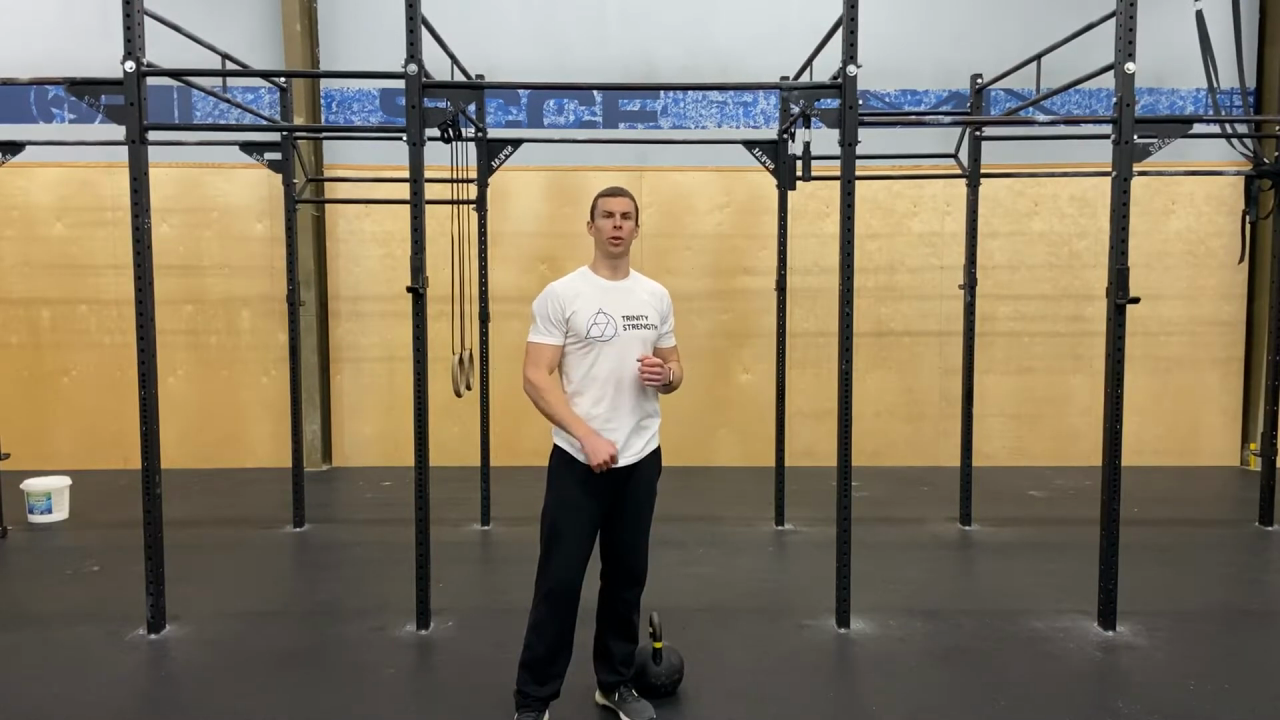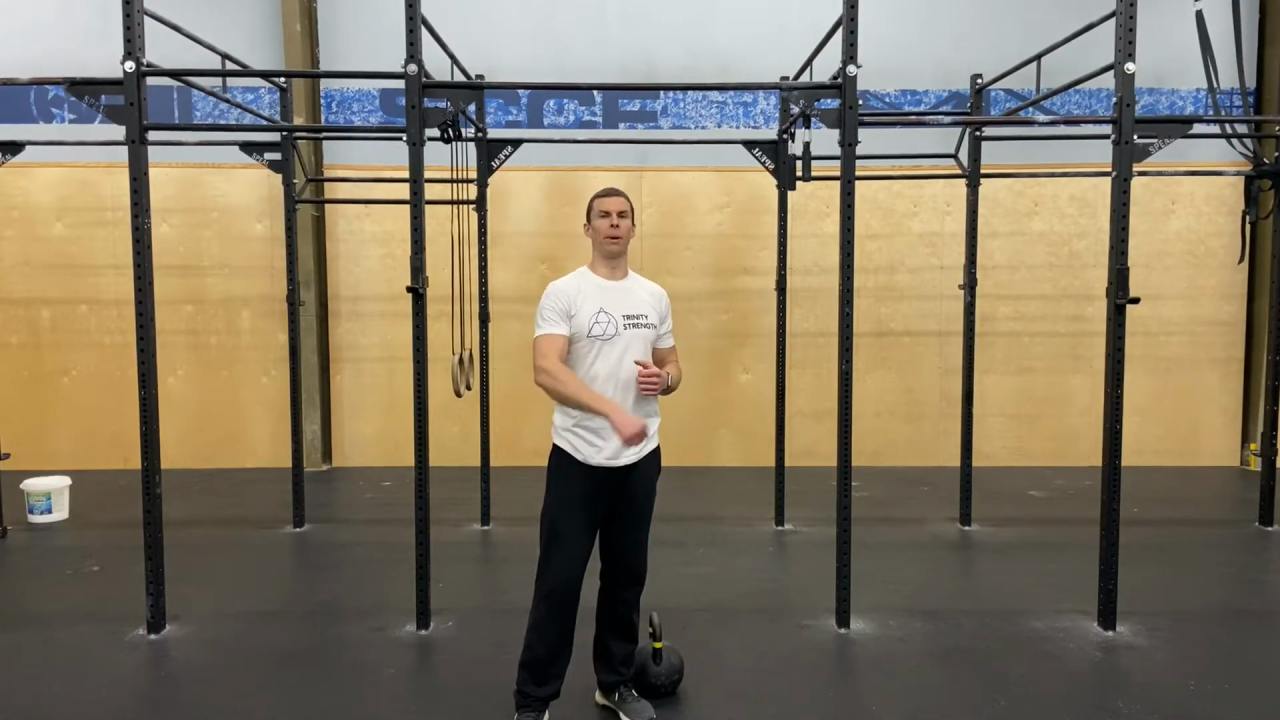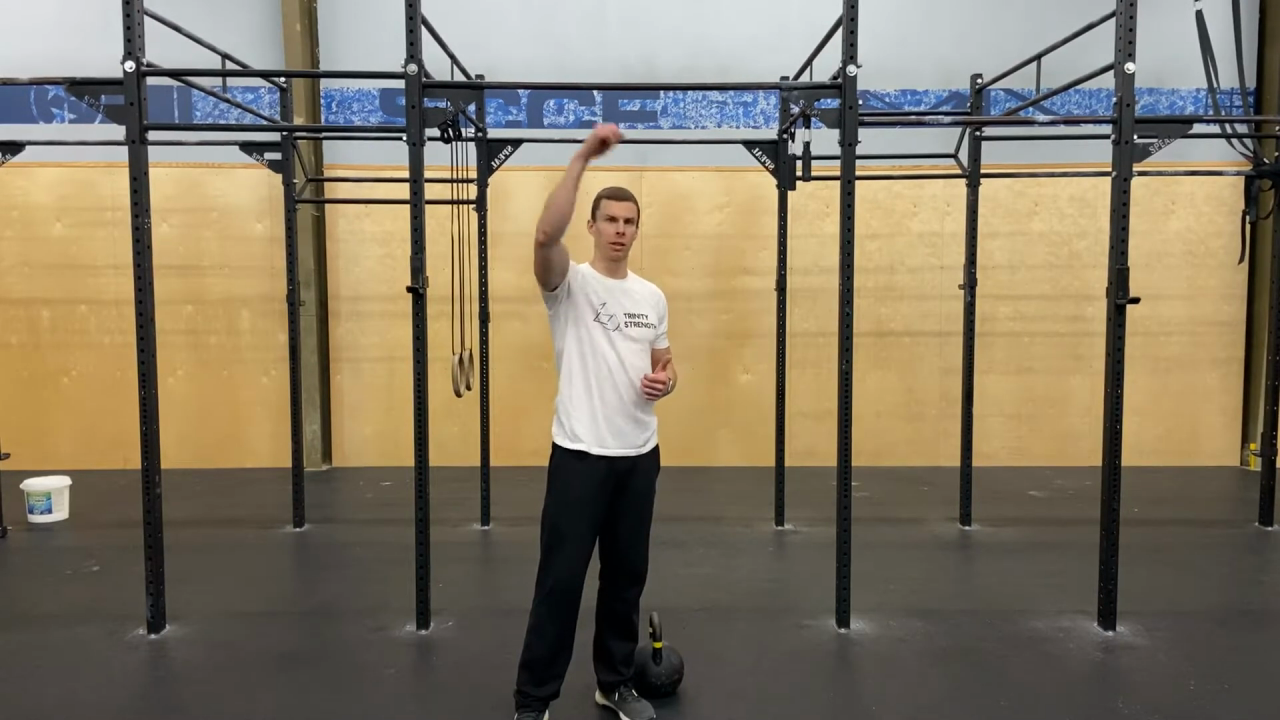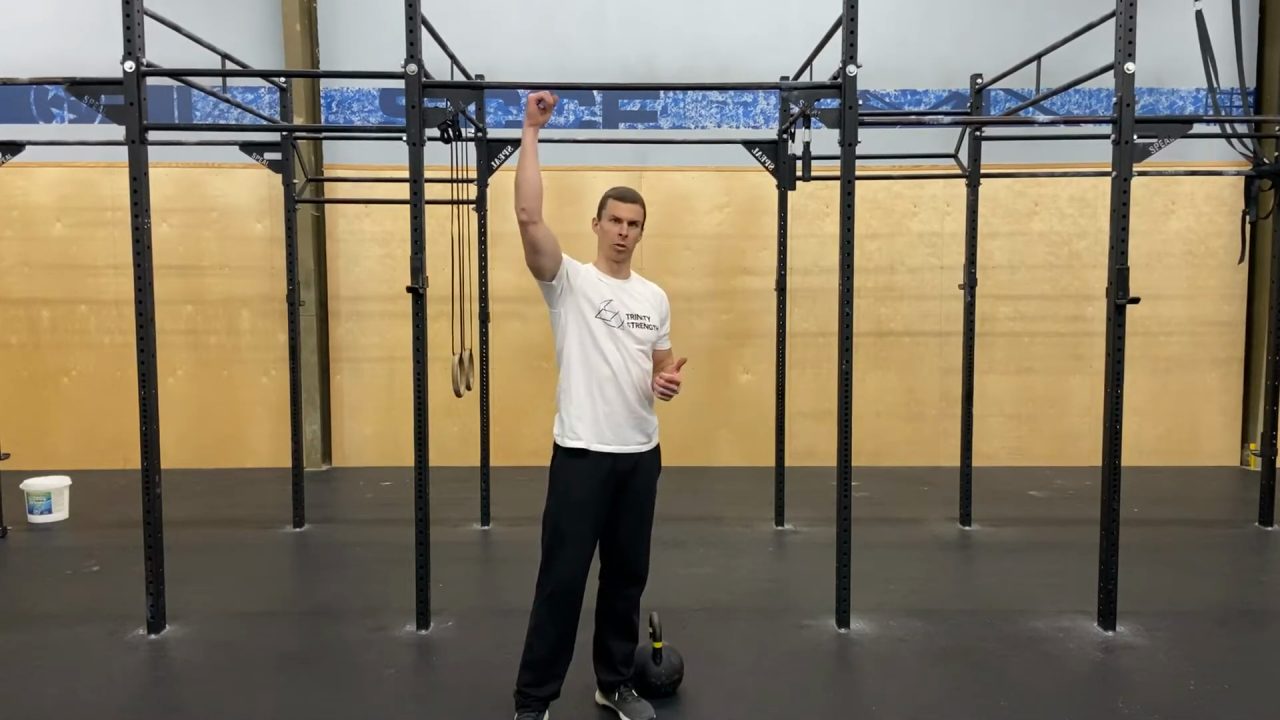
dt=0.5s
person 1, frame 1
left shoulder: (656, 296)
right shoulder: (560, 294)
left elbow: (674, 368)
right elbow: (536, 376)
left wrist: (665, 374)
right wrist: (586, 435)
left hip: (639, 458)
right hip: (578, 459)
left knee: (627, 576)
right knee: (560, 581)
person 1, frame 2
left shoulder: (654, 295)
right shoulder: (563, 292)
left elbow: (671, 368)
right elbow: (547, 372)
left wrist: (664, 379)
right wrist: (612, 410)
left hip: (639, 459)
right hip: (578, 460)
left knee: (626, 576)
right knee: (559, 581)
person 1, frame 3
left shoulder: (652, 297)
right shoulder: (568, 280)
left elbow: (666, 365)
right elbow: (545, 233)
left wrist: (665, 379)
right wrist: (584, 153)
left hip: (638, 455)
right hip: (581, 454)
left knee: (627, 576)
right knee: (560, 579)
person 1, frame 4
left shoulder: (654, 298)
right shoulder: (568, 280)
right elbow: (527, 217)
left wrist: (669, 380)
right wrist: (531, 131)
left hip: (641, 454)
right hip: (581, 454)
left knee: (626, 575)
right knee: (562, 579)
